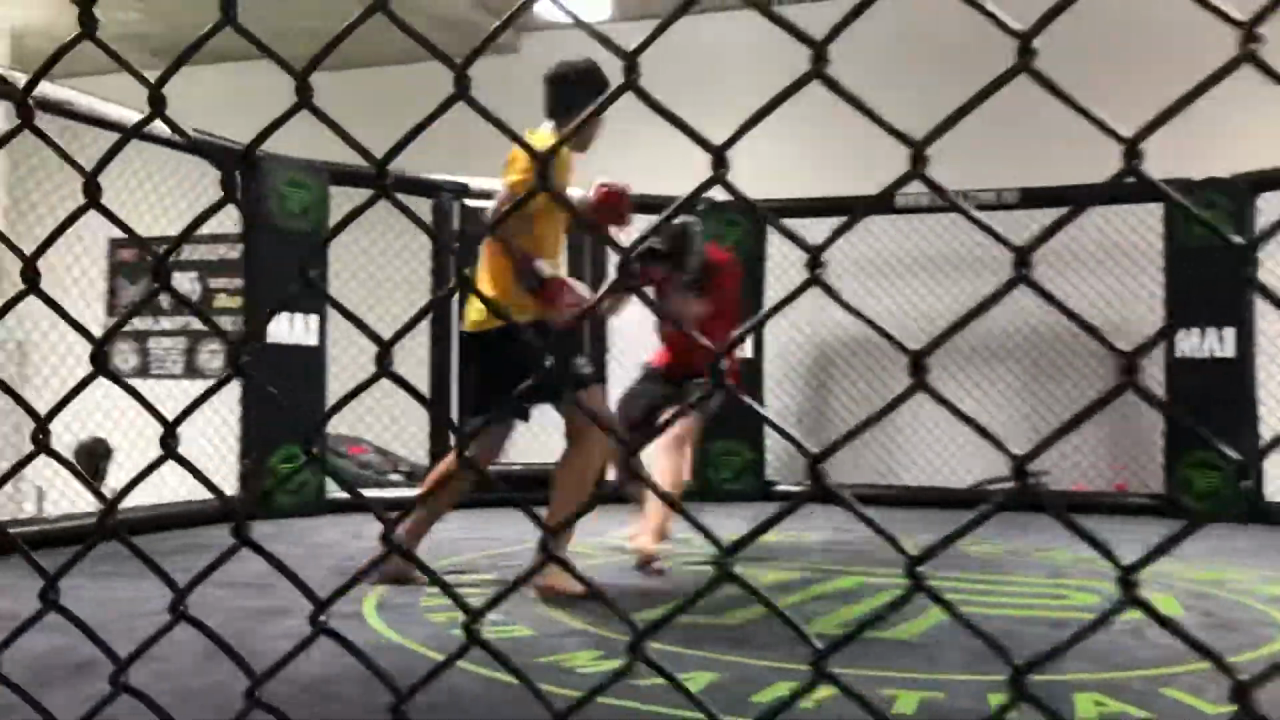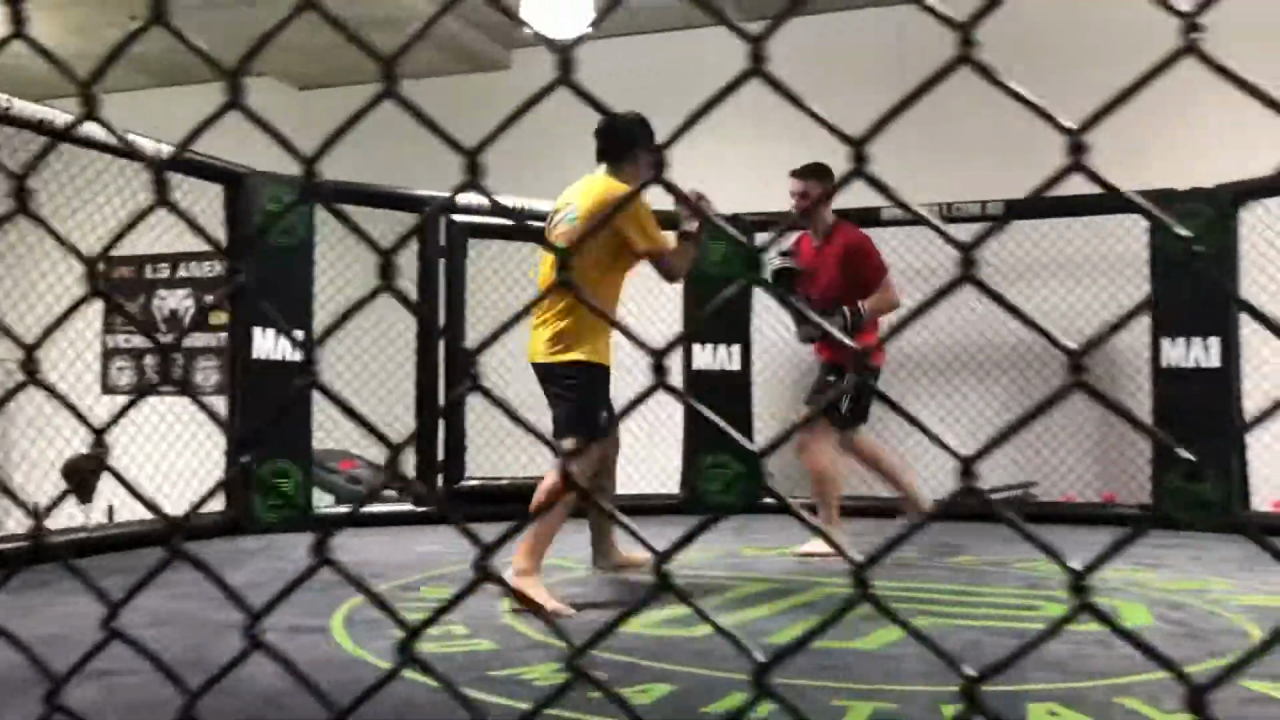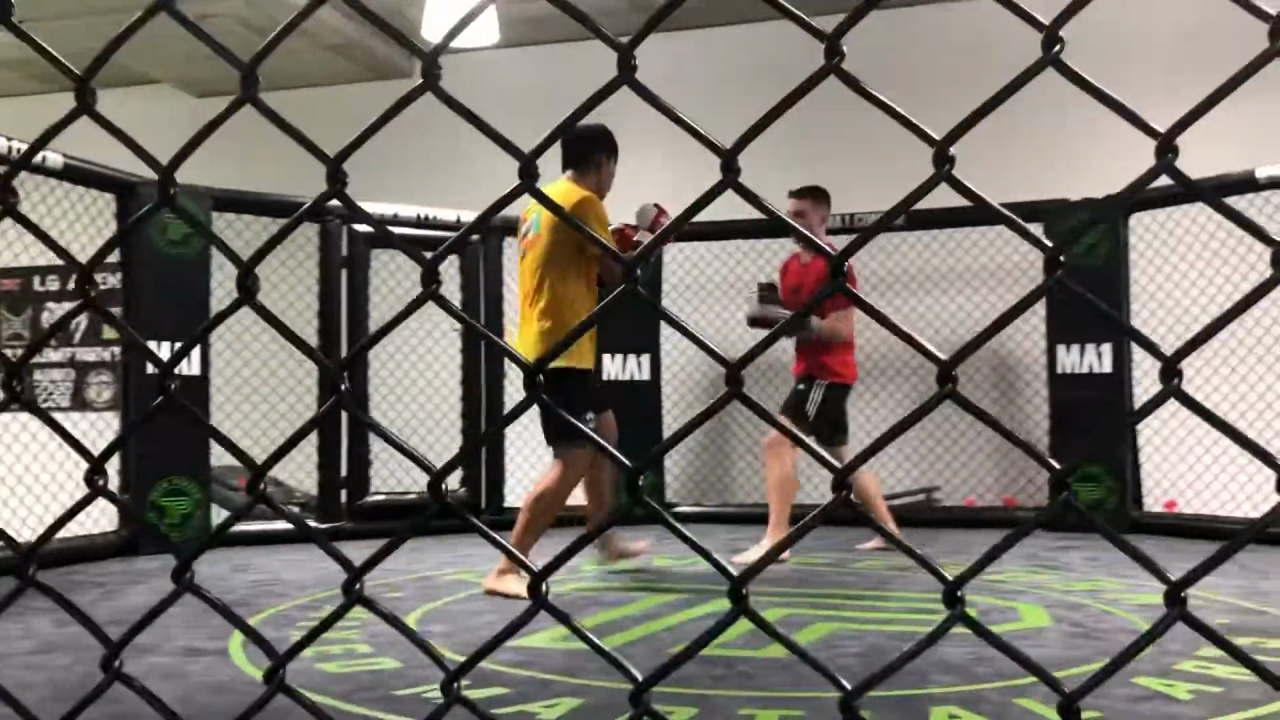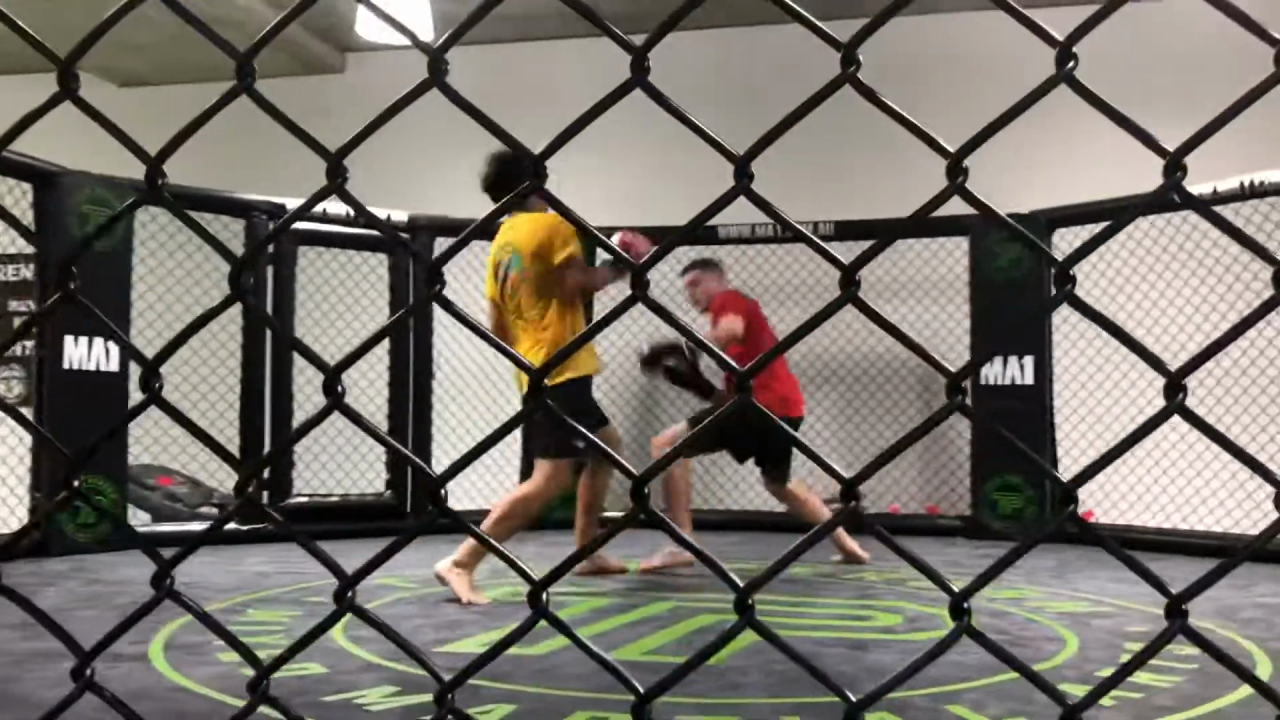
dt=0.5s
person 1, frame 1
left shoulder: (542, 150)
right shoulder: (548, 151)
right elbow: (503, 223)
left wrist: (586, 209)
right wrist: (542, 285)
left hip: (497, 317)
right hip: (515, 317)
left knee: (482, 447)
right knee: (593, 423)
left ankle: (398, 549)
right ankle: (553, 563)
person 1, frame 2
left shoulder: (576, 193)
right shoulder: (625, 196)
right elbow: (673, 268)
right wrist: (692, 230)
left hip: (554, 342)
right hip: (577, 347)
left knee: (600, 446)
right knee: (581, 459)
left ankle: (605, 548)
right ankle: (525, 566)
person 1, frame 3
left shoulder: (538, 202)
right shoulder: (582, 201)
right elbow: (615, 272)
left wrist: (614, 252)
left hip: (545, 347)
right hip: (559, 352)
left knee: (605, 433)
right knee: (573, 463)
left ankle: (605, 539)
right ankle: (506, 569)
person 1, frame 4
left shoulder: (500, 245)
right shoulder: (549, 224)
left elbow: (495, 324)
right elbow: (579, 281)
right wrist: (621, 265)
left hip: (534, 369)
right hip: (562, 372)
left knee: (606, 444)
right knee: (550, 479)
left ankle: (587, 553)
right ankle: (459, 563)
person 2, frame 1
left shoulder: (722, 265)
right shoulder: (657, 256)
left elbow: (687, 317)
left hip: (709, 371)
right hip: (666, 366)
left knee: (677, 436)
left ankle: (650, 537)
right ankle: (651, 517)
person 2, frame 2
left shoulder: (853, 242)
right shoulder: (799, 246)
left elbow: (890, 298)
right elbow: (802, 307)
left wrist: (844, 318)
right wrist: (784, 284)
left hip: (856, 355)
right hip: (834, 356)
left knee: (810, 435)
right knee: (849, 437)
left ankle: (831, 533)
right ankle: (916, 501)
person 2, frame 3
left shoulder: (833, 265)
right shoulder: (790, 265)
left elbow: (841, 330)
right elbow: (789, 318)
left wrist: (786, 319)
right wrist: (770, 312)
left hip: (828, 372)
right hip: (813, 371)
left knee: (777, 442)
right knee: (839, 456)
left ankle: (774, 539)
right ankle: (888, 531)
person 2, frame 4
left shoulder: (732, 300)
right shoulder: (737, 311)
left elbow: (731, 332)
right elbow: (730, 395)
left wrist: (681, 352)
right wrist: (696, 383)
left hip: (758, 404)
right hip: (787, 409)
left knee: (664, 446)
right knee: (779, 485)
left ankle: (681, 546)
right ankle: (847, 545)
